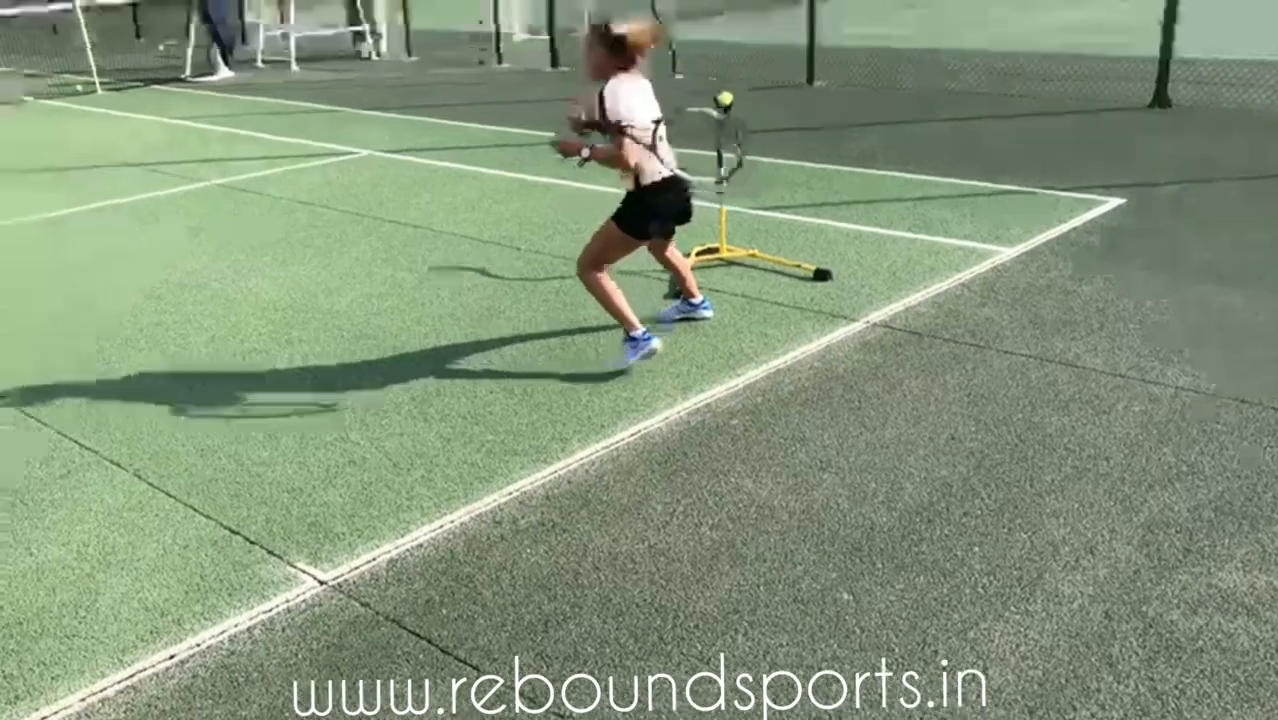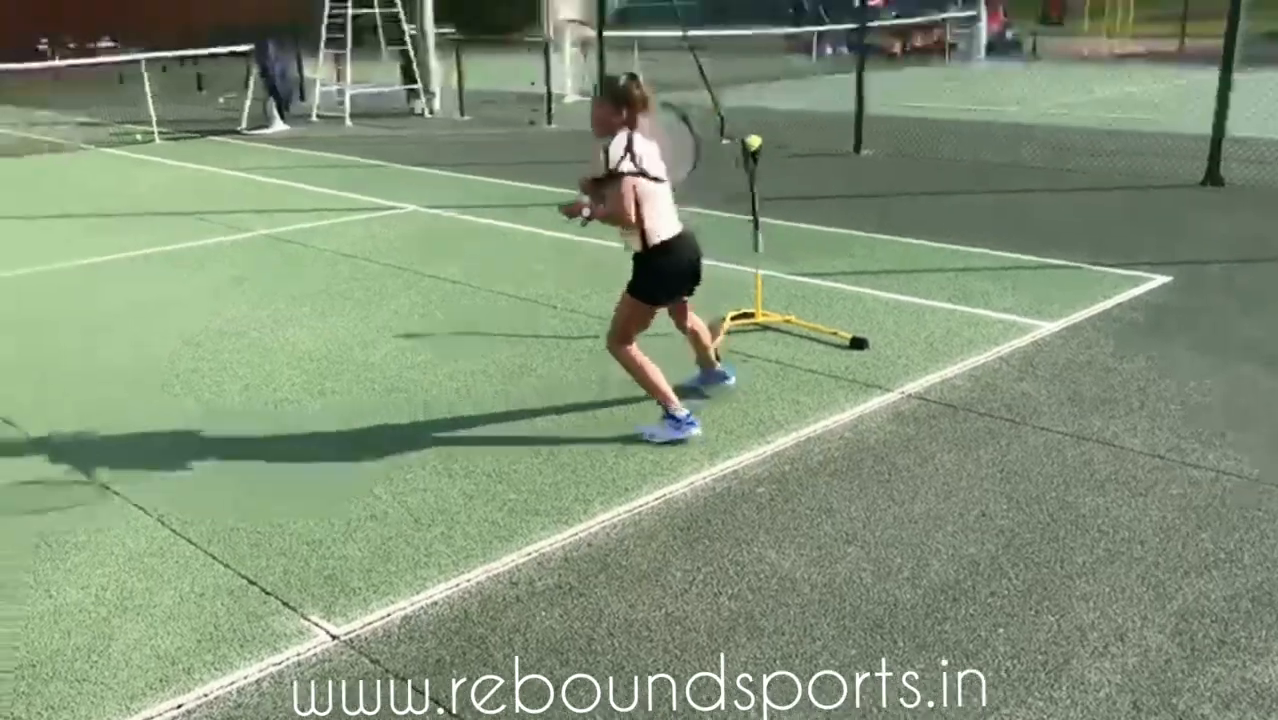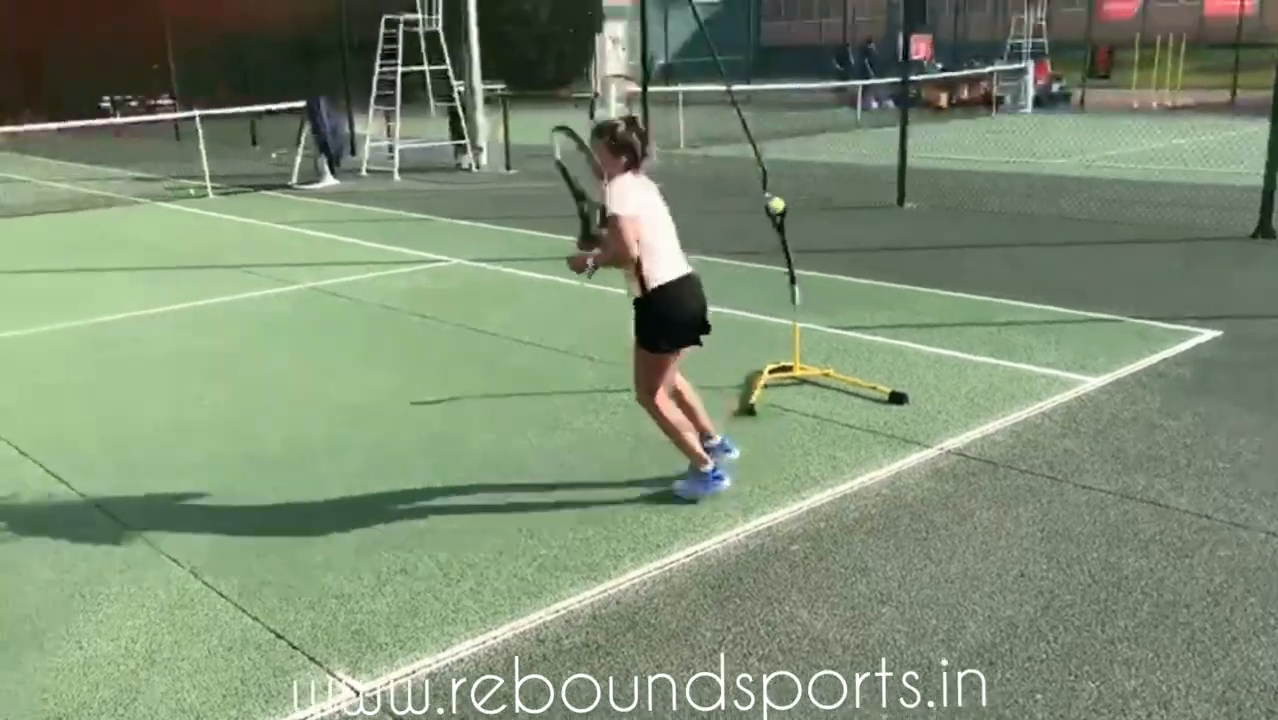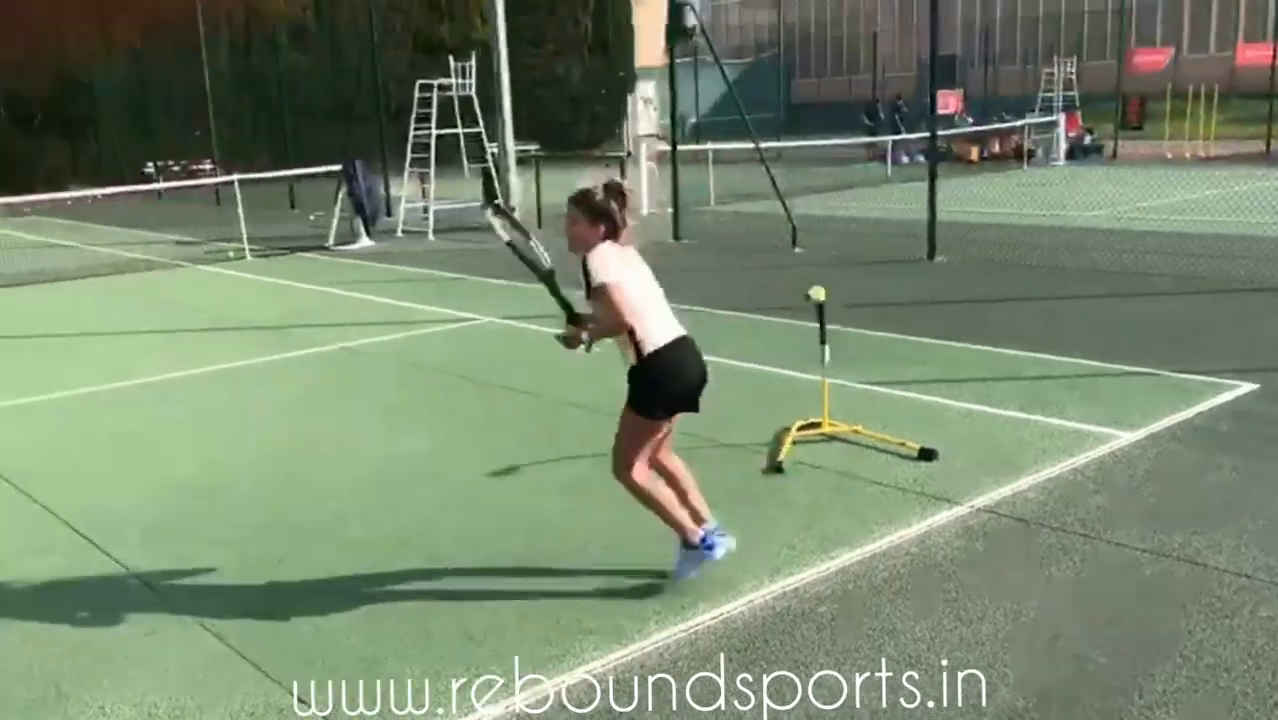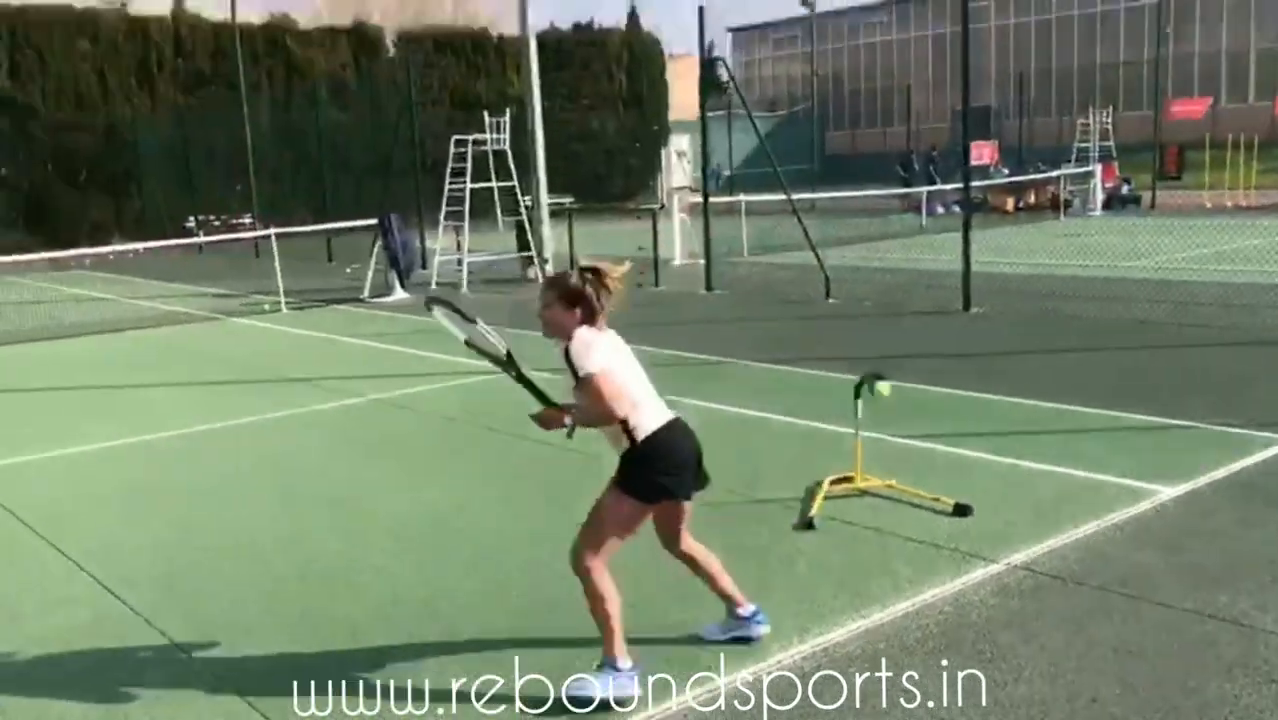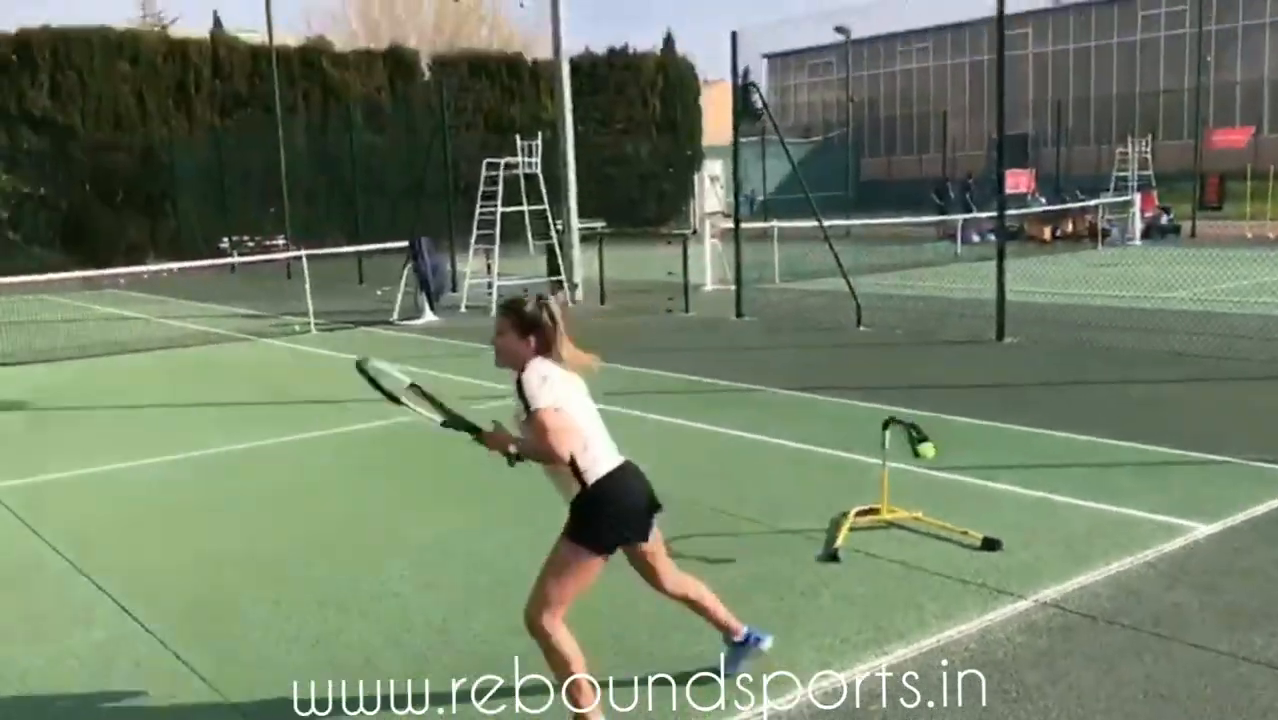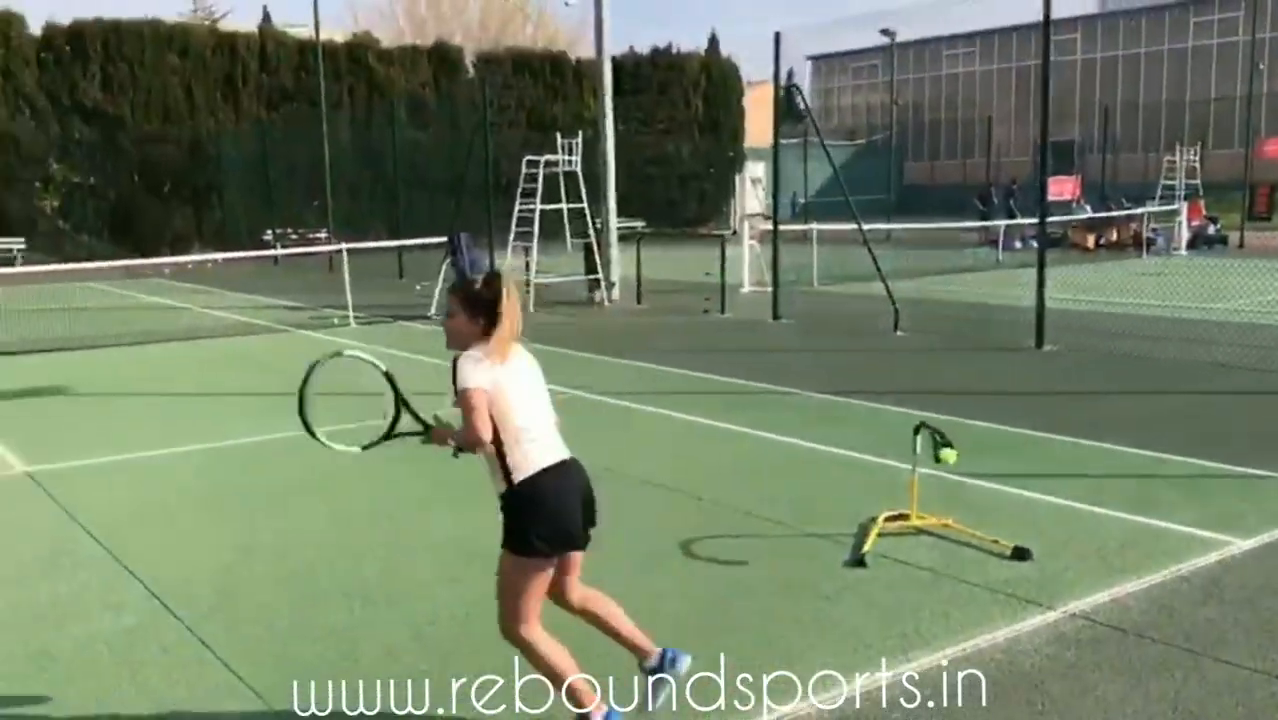
dt=0.1s
person 1, frame 1
left shoulder: (613, 93)
right shoulder: (637, 83)
left elbow: (625, 159)
left wrist: (582, 151)
right wrist: (588, 123)
left hip: (651, 195)
right hip: (672, 184)
left knee: (589, 268)
right knee: (660, 247)
left ankle: (638, 335)
right ankle: (695, 300)
person 1, frame 2
left shoulder: (618, 146)
right shoulder: (639, 141)
left elbow: (625, 215)
right elbow: (616, 191)
left wrist: (584, 210)
right wrist: (599, 183)
left hip: (660, 257)
right hip: (681, 245)
left knee: (620, 342)
right knee: (681, 316)
left ankle: (678, 416)
right ankle: (716, 370)
person 1, frame 3
left shoulder: (617, 190)
right shoulder: (641, 184)
left elbow: (626, 252)
left wrist: (589, 260)
right wrist: (599, 242)
left hip: (662, 301)
right hip: (687, 289)
left knee: (650, 394)
right knee: (666, 378)
left ankle: (706, 470)
right ankle: (714, 442)
person 1, frame 4
left shoulder: (599, 259)
right shoulder: (621, 252)
left elbow: (620, 320)
left wrist: (584, 334)
right wrist: (587, 323)
left hip: (660, 367)
right hip: (681, 355)
left knee: (628, 469)
right knee: (654, 455)
left ankle: (698, 540)
right ankle: (705, 531)
person 1, frame 5
left shoulder: (579, 347)
right shoulder: (601, 337)
left elbow: (613, 410)
left wrist: (565, 418)
right wrist: (567, 413)
left hip: (654, 454)
right hip: (676, 441)
left knee: (587, 557)
right knee: (676, 541)
left ankle: (618, 667)
right ankle: (745, 615)
person 1, frame 6
left shoulder: (532, 378)
right shoulder: (561, 370)
left elbow: (557, 450)
left wrist: (511, 444)
right wrist: (518, 442)
left hip: (602, 501)
right hip: (629, 485)
left knee: (542, 618)
right knee: (662, 577)
right ankle: (741, 637)
person 1, frame 7
left shoulder: (469, 362)
right shoulder: (518, 356)
left elbow: (480, 435)
left wrist: (450, 436)
right wrist: (460, 434)
left hip: (535, 499)
right hip: (569, 481)
left knee: (519, 626)
right knee: (568, 592)
right ankle: (657, 660)
